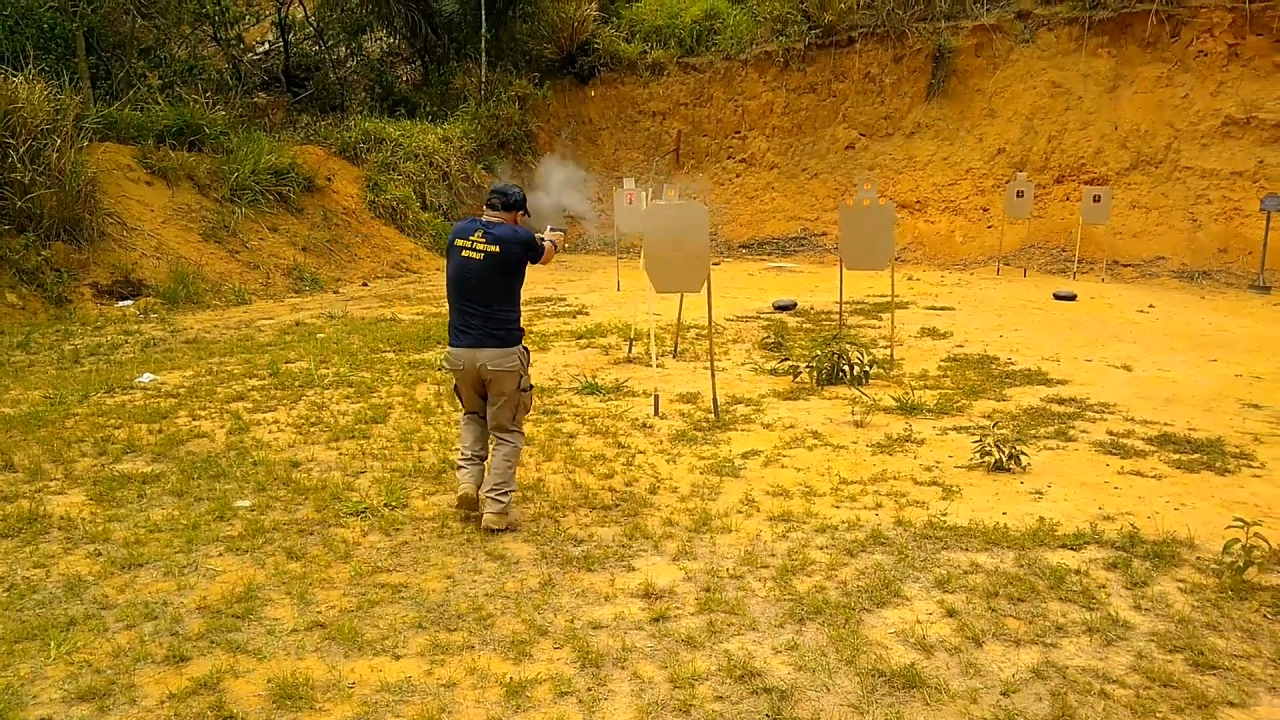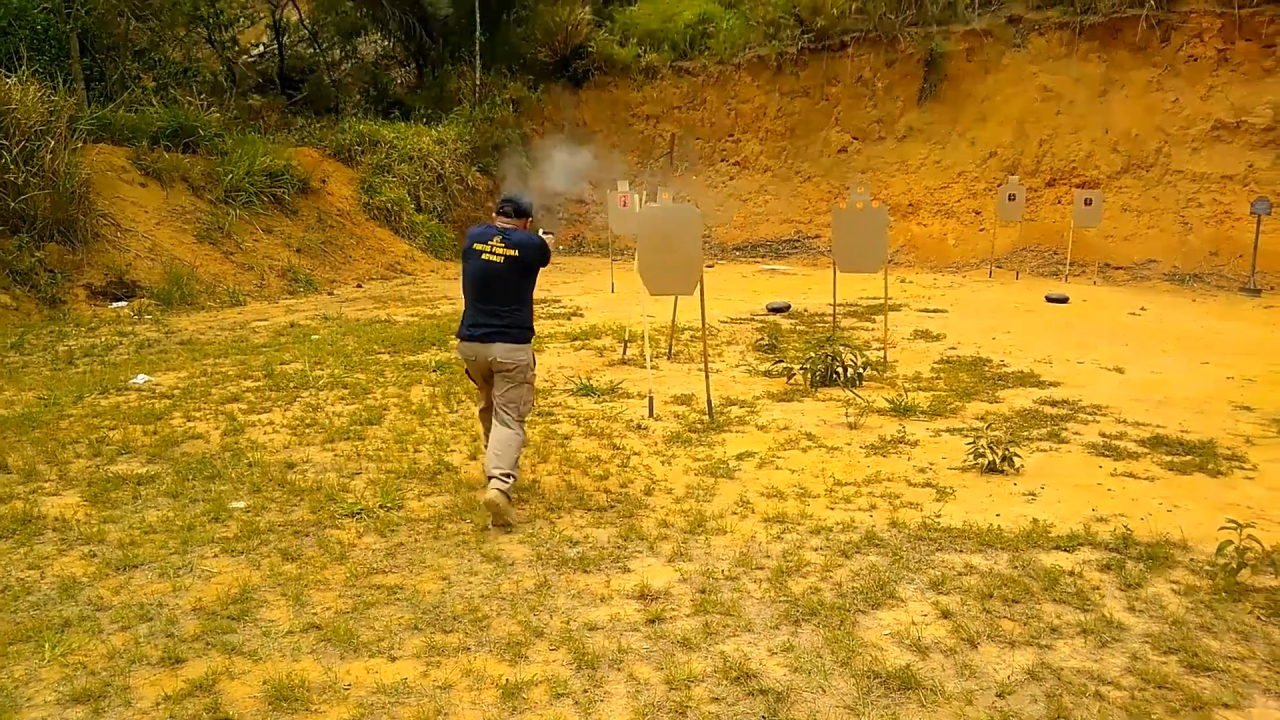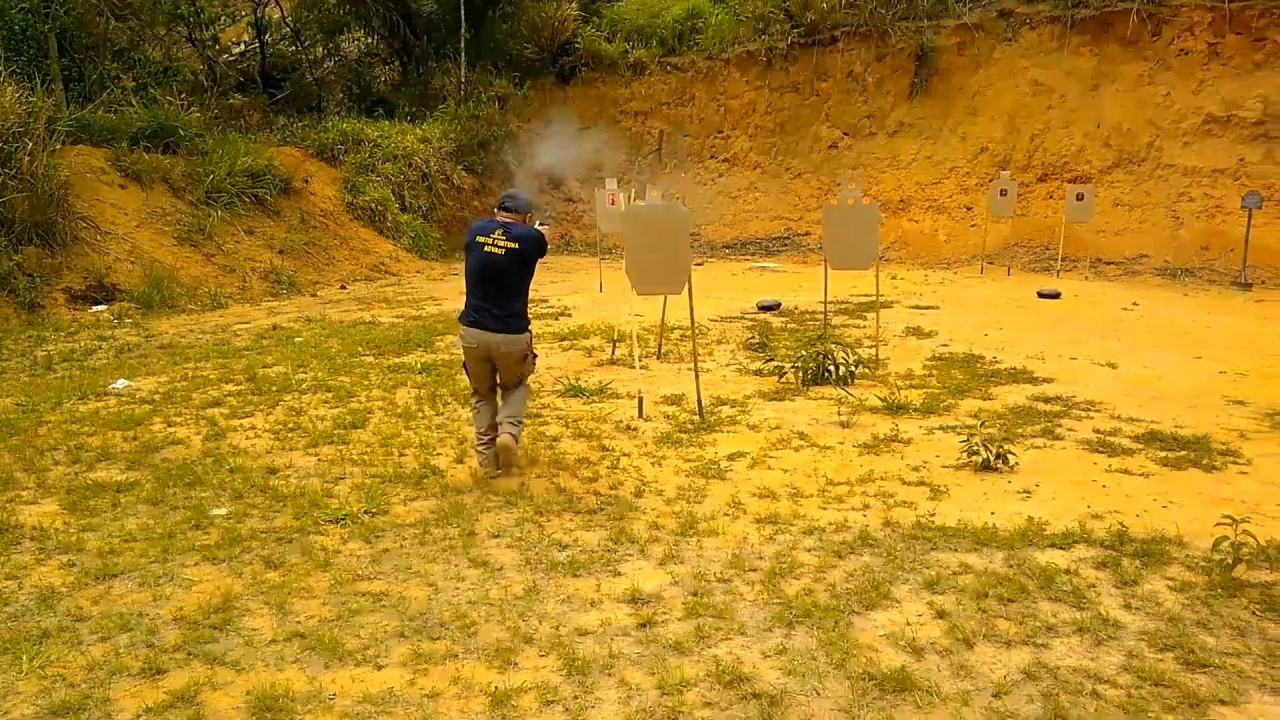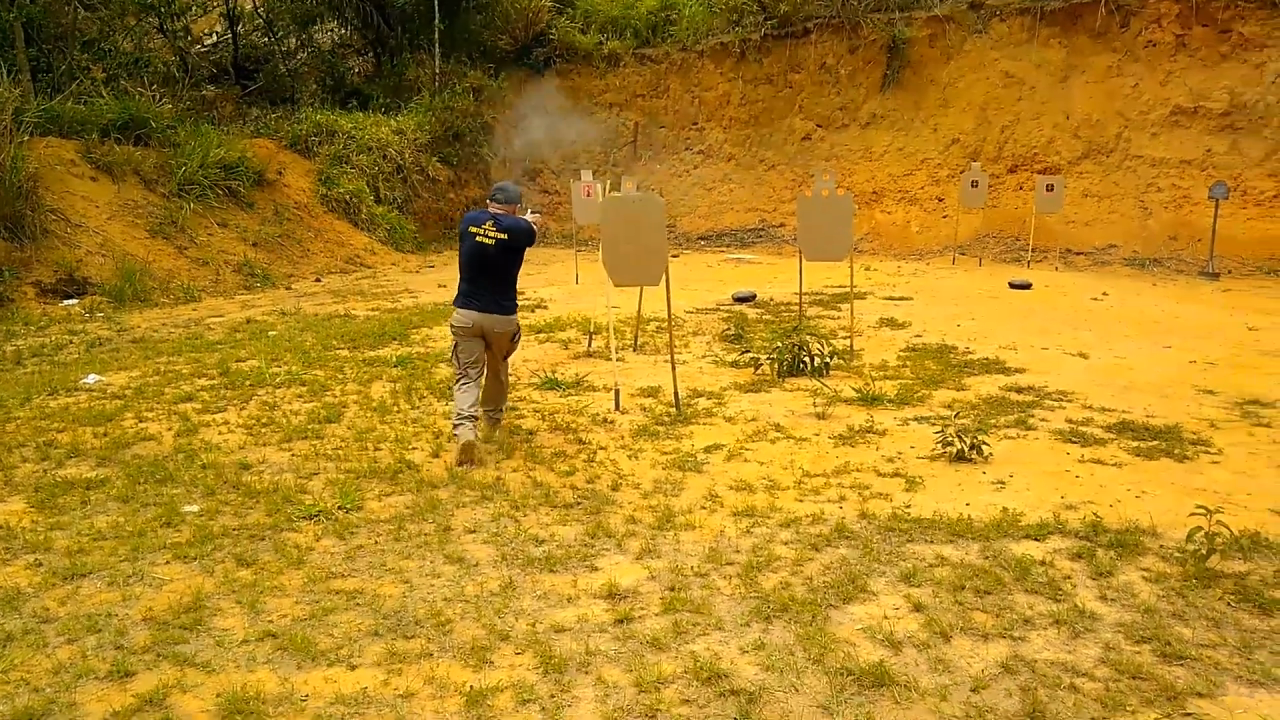
dt=0.2s
person 1, frame 1
left shoulder: (459, 232)
right shoulder: (518, 239)
right elbow: (545, 255)
right wrist: (553, 241)
left hip: (460, 351)
right hip: (502, 352)
left knee: (474, 418)
right knee: (506, 430)
left ankle: (468, 482)
right ankle: (497, 507)
person 1, frame 2
left shoulder: (473, 237)
right shoulder: (533, 245)
left hip: (472, 344)
right hip: (513, 347)
left knee: (489, 404)
right knee: (509, 421)
left ankle: (497, 470)
right ankle: (499, 487)
person 1, frame 3
left shoulder: (475, 230)
right shoulder: (531, 238)
left hip: (474, 332)
right hip: (513, 335)
left knee: (482, 394)
right knee: (516, 387)
left ankle: (488, 456)
right ankle: (508, 435)
person 1, frame 4
left shoulder: (469, 221)
right shoulder: (519, 229)
left hip: (466, 314)
right hip: (502, 317)
left knee: (467, 377)
right knee: (497, 368)
left ankle: (466, 432)
right ankle: (491, 418)
